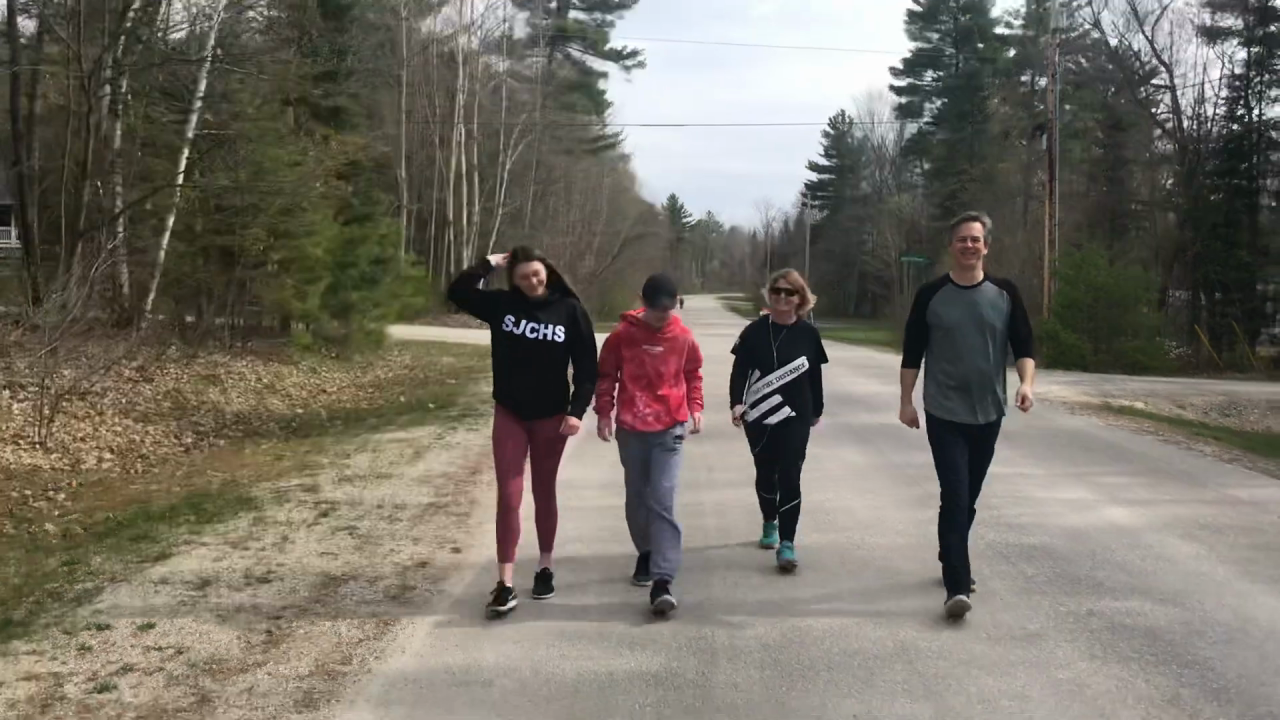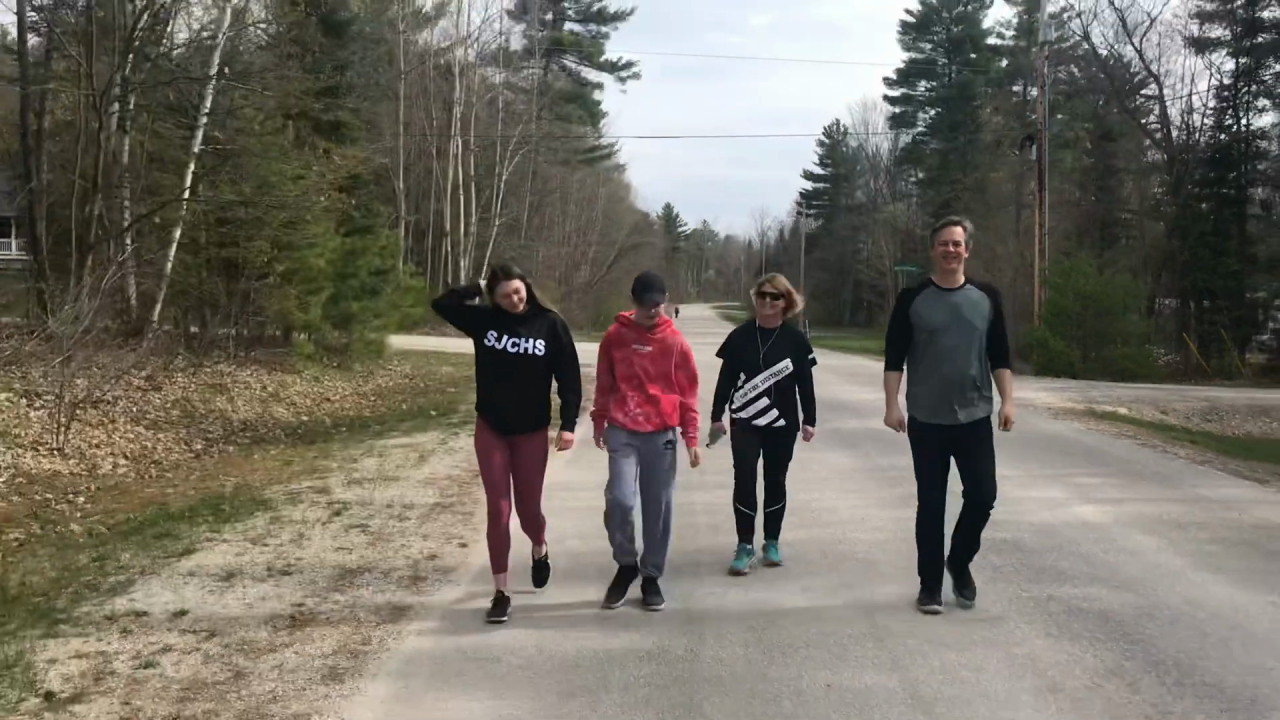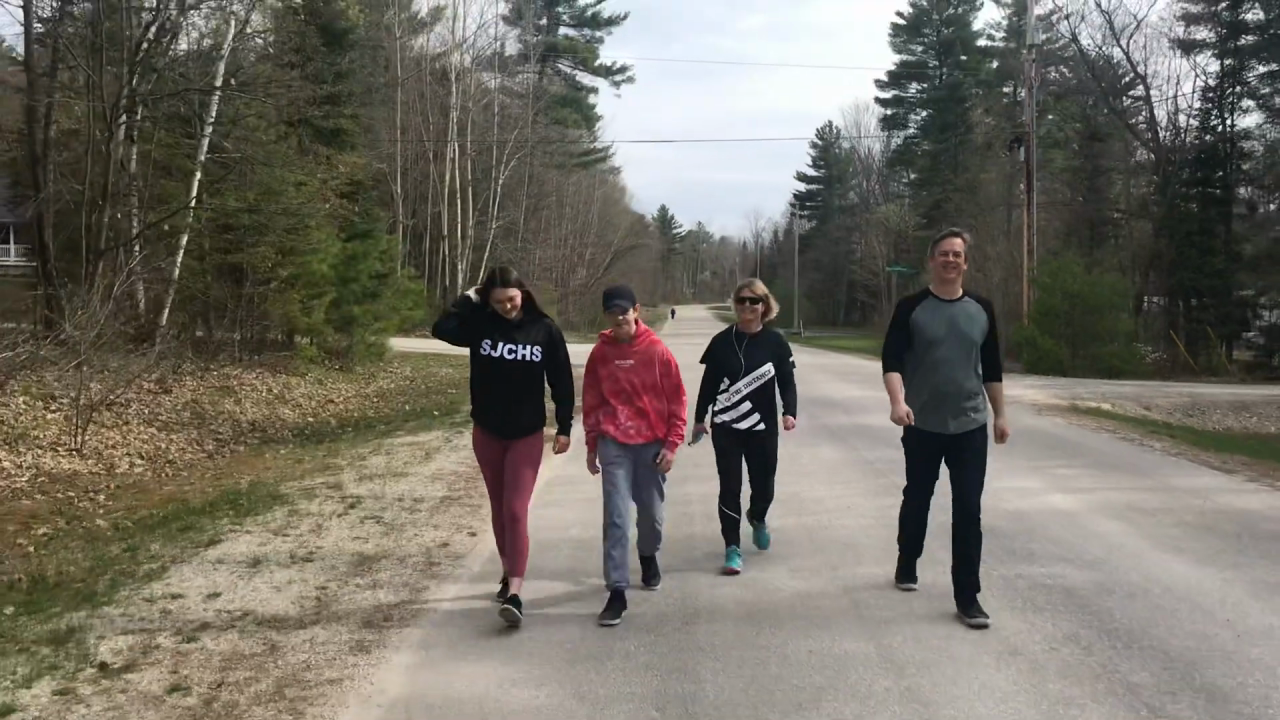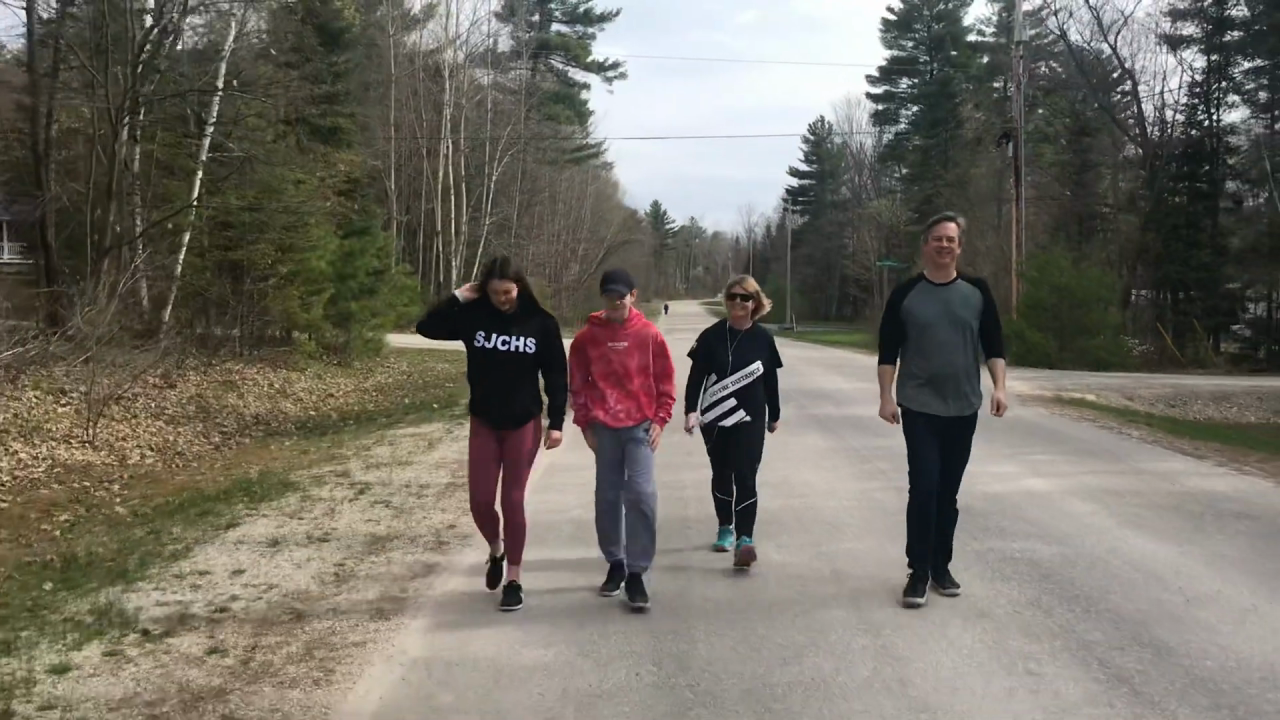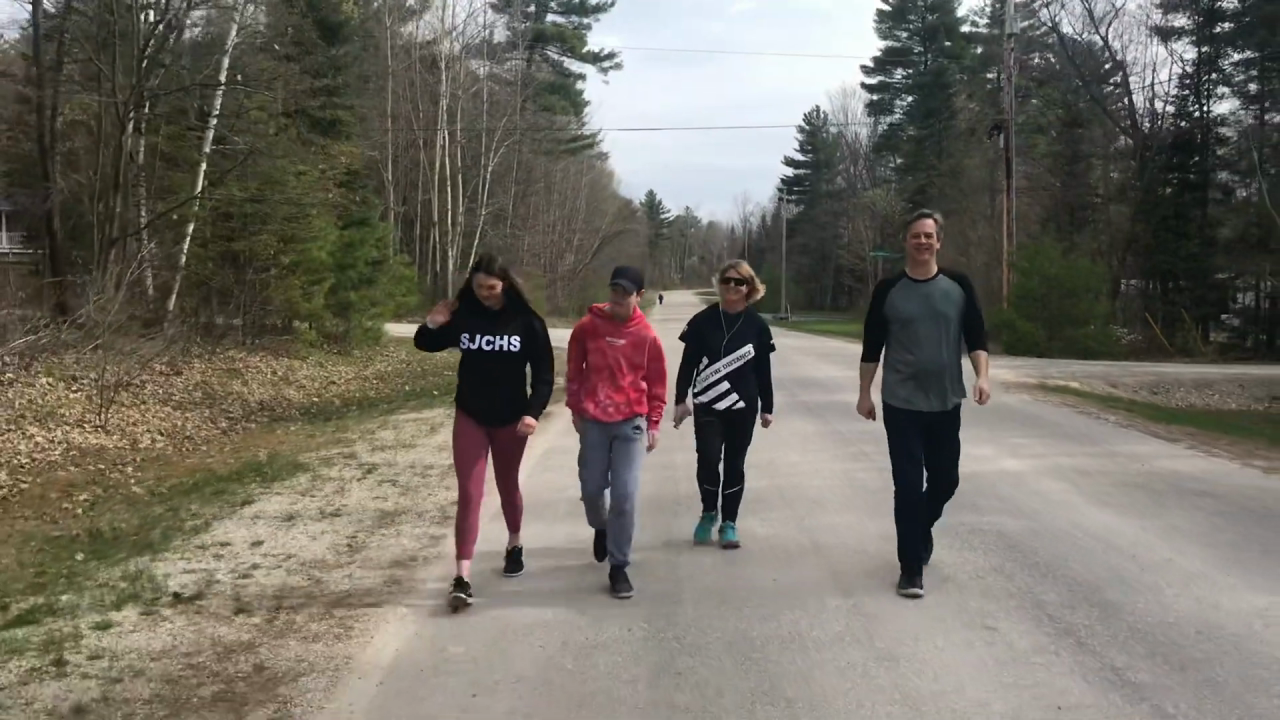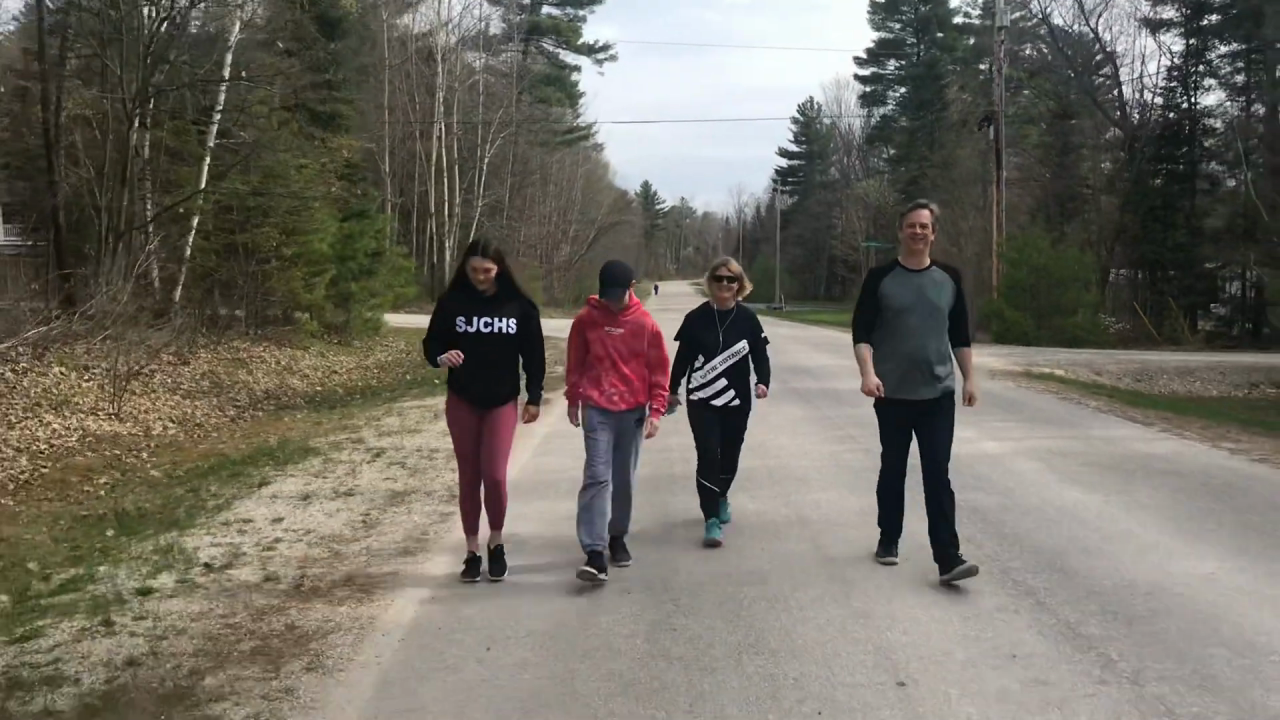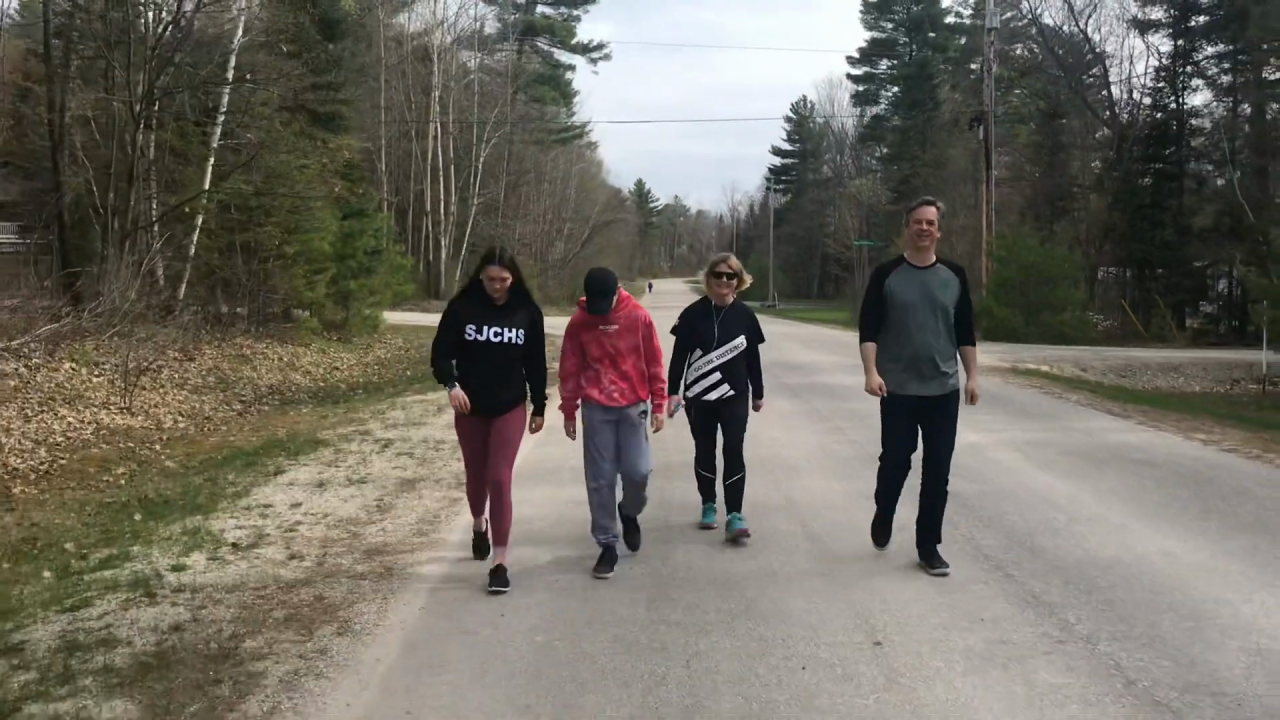
dt=0.3s
person 1, frame 1
left shoulder: (1005, 293)
right shoulder: (931, 295)
left elbow: (1023, 345)
right elbow: (912, 353)
left wrist: (1026, 383)
right wrist: (906, 402)
left hip: (989, 414)
right hip: (944, 414)
left knee: (969, 496)
right knee: (955, 496)
left ankle: (953, 560)
person 1, frame 2
left shoulder: (986, 297)
right shoulder: (912, 298)
left elbow: (1000, 354)
right elbow: (894, 357)
left wrist: (1007, 401)
right wrist: (892, 405)
left hip: (975, 416)
right hip: (927, 418)
left knee: (983, 495)
right knee: (931, 502)
left ankle: (959, 562)
right ankle: (930, 584)
person 1, frame 3
left shoulder: (981, 309)
right shoulder: (911, 308)
left elbow: (992, 367)
right elbow: (892, 360)
left wrist: (1000, 414)
right wrist: (897, 401)
left hip: (971, 425)
right hip: (922, 425)
left knee: (968, 509)
right knee: (917, 497)
left ankle: (967, 596)
right ankle: (908, 562)
person 1, frame 4
left shoulder: (977, 291)
right shoulder: (905, 294)
left elbow: (993, 344)
right elbow: (888, 351)
left wrist: (999, 387)
right wrist: (886, 397)
left hip: (963, 409)
right hip: (919, 407)
left knee: (947, 492)
right knee: (924, 487)
left ankle: (940, 566)
right ankle: (918, 572)
person 1, frame 5
left shoulder: (958, 286)
right shoulder: (888, 290)
left elbow: (976, 337)
right elbow: (872, 347)
left wrist: (982, 376)
right wrist: (864, 394)
left hip: (947, 403)
right hip: (901, 405)
left knee: (945, 479)
right knee: (908, 485)
left ankle: (922, 527)
right ankle: (911, 567)
person 1, frame 6
left shoulder: (949, 278)
right shoulder: (880, 277)
left elbow: (960, 333)
right elbow: (862, 331)
left wrist: (969, 378)
right wrist: (867, 372)
left hip: (939, 392)
right hip: (892, 392)
left knee: (938, 472)
right knee: (893, 468)
left ankle: (947, 557)
right ankle: (889, 537)
person 1, frame 7
left shoulder: (954, 276)
right shoulder: (886, 275)
left elbow: (965, 331)
right elbow: (868, 330)
left wrist: (972, 376)
right wrist: (871, 373)
left hip: (944, 390)
right hip: (898, 389)
left knee: (937, 471)
right knee: (895, 462)
left ankle: (928, 547)
right ankle: (882, 516)
person 2, frame 1
left shoulder: (570, 310)
right shoulder: (501, 305)
left elbow: (587, 366)
right elbow: (456, 293)
left wrist: (577, 410)
left hip: (551, 416)
right hip: (509, 414)
left knee: (543, 492)
right knee: (509, 496)
person 2, frame 2
left shoulder: (550, 324)
right shoulder: (483, 320)
left elbow: (569, 377)
right elbow: (442, 304)
left wrist: (568, 424)
right wrist: (479, 287)
left hip: (533, 431)
right hip: (490, 430)
left knee: (529, 507)
right knee: (498, 509)
left ankle: (539, 551)
right ankle: (501, 591)
person 2, frame 3
left shoulder: (545, 330)
right shoulder: (479, 325)
left elbow: (561, 383)
right elbow: (441, 329)
left wrist: (564, 428)
right wrist: (470, 299)
left hip: (528, 434)
right hip: (486, 432)
left knee: (516, 511)
right knee: (499, 508)
left ankle: (514, 595)
right ankle: (508, 574)
person 2, frame 4
left shoulder: (541, 323)
right shoulder: (473, 316)
left elbow: (556, 376)
right elbow: (426, 327)
left wrist: (556, 423)
right wrist: (457, 298)
left hip: (524, 424)
right hip: (483, 423)
left knee: (513, 500)
right knee: (480, 502)
left ankle: (513, 579)
right ankle: (496, 550)
person 2, frame 5
left shoulder: (527, 321)
right shoulder: (463, 315)
left elbow: (544, 372)
right elbow: (427, 343)
left wrist: (534, 411)
right wrist: (431, 325)
left hip: (510, 419)
right hip: (469, 417)
left knee: (508, 486)
right knee: (469, 494)
left ankle: (514, 544)
right ankle: (462, 578)
person 2, frame 6
left shoulder: (519, 305)
right shoulder: (452, 301)
left elbow: (534, 354)
right elbow: (431, 344)
left wrist: (534, 398)
right wrist: (441, 357)
left hip: (502, 403)
right hip: (461, 401)
left knee: (494, 476)
right knee: (469, 476)
left ankle: (496, 542)
right ankle: (472, 551)
person 2, frame 7
left shoulder: (528, 312)
right shoulder: (461, 307)
left elbow: (536, 363)
right elbow: (441, 354)
left wrist: (538, 408)
right wrist: (452, 386)
left hip: (511, 409)
right hip: (470, 407)
left knee: (500, 482)
right knee: (476, 478)
left ankle: (500, 562)
right ankle: (479, 525)
person 3, frame 1
left shoulder: (683, 339)
right shoulder: (622, 335)
left elbow: (693, 375)
right elbow: (606, 375)
left wrist: (695, 408)
right wrist: (604, 414)
left hip: (670, 430)
right hip: (631, 429)
left knee: (663, 501)
right knee: (638, 498)
right ankle: (645, 550)
person 3, frame 2
left shoulder: (675, 341)
right shoulder: (615, 337)
left elbow: (687, 391)
right elbow: (604, 384)
left wrist: (691, 437)
right wrist: (599, 422)
left hip: (661, 432)
right hip: (621, 430)
left knee: (658, 506)
right knee: (620, 500)
right ankle: (626, 566)
person 3, frame 3
left shoulder: (658, 351)
right shoulder: (599, 354)
left elbow: (676, 399)
right elbow: (592, 403)
left wrist: (672, 443)
right wrist: (592, 446)
left hip: (652, 444)
right hip: (613, 445)
left knee: (650, 510)
right knee: (616, 516)
left ankle: (648, 553)
right ankle: (617, 591)
person 3, frame 4
left shoulder: (649, 334)
right shoulder: (587, 337)
left elbow: (665, 380)
right elbow: (578, 383)
left wrist: (659, 420)
right wrist: (585, 424)
left hip: (640, 425)
right hip: (603, 428)
left knee: (642, 494)
right knee: (608, 498)
left ankle: (636, 574)
right ankle: (615, 563)
person 3, frame 5
left shoulder: (646, 336)
right shoulder: (587, 327)
left elbow: (657, 381)
right elbow: (574, 370)
left wrist: (654, 423)
right wrist: (575, 408)
left hip: (631, 422)
right hip: (592, 421)
left knee: (624, 493)
right knee: (593, 486)
left ankle: (618, 565)
right ankle: (602, 527)
person 3, frame 6
left shoulder: (645, 323)
right shoulder: (586, 320)
left elbow: (659, 369)
right elbow: (575, 363)
left wrist: (657, 410)
right wrist: (573, 400)
left hip: (633, 410)
right hip: (596, 410)
left knee: (624, 478)
right knee: (597, 477)
left ankle: (617, 536)
right ankle: (594, 554)
person 3, frame 7
left shoulder: (638, 317)
right shoulder: (578, 323)
left elbow: (654, 362)
right elbow: (570, 369)
left wrist: (658, 404)
right wrist: (569, 410)
left hip: (634, 406)
right hip: (596, 408)
left knee: (637, 471)
right knee: (600, 477)
left ankle: (629, 512)
right ankle: (607, 545)
person 4, frame 1
left shoulder: (809, 334)
right shoulder: (753, 332)
left elbow: (814, 377)
right elbow: (739, 373)
left wrist: (816, 411)
right wrist: (736, 403)
left hip: (795, 418)
right hip: (759, 418)
left knee: (789, 477)
right knee: (766, 474)
right ankle: (770, 520)
person 4, frame 2
left shoulder: (795, 338)
right shoulder: (740, 336)
left elbow: (805, 383)
right elbow: (726, 379)
left wrist: (809, 420)
right wrist: (717, 416)
left hip: (782, 423)
right hip: (745, 420)
left knee: (775, 481)
right knee: (744, 480)
left ankle: (771, 541)
right ankle: (744, 546)
person 4, frame 3
left shoulder: (775, 342)
right shoulder: (721, 342)
left elbow: (787, 383)
right elbow: (709, 383)
left wrist: (790, 413)
right wrist: (700, 418)
left hip: (763, 426)
right hip: (726, 425)
left knee: (763, 484)
right knee: (730, 485)
left ankle: (758, 519)
right ankle: (732, 547)
person 4, frame 4
left shoulder: (764, 339)
right shoulder: (710, 337)
left elbow: (770, 381)
right elbow: (696, 378)
left wrist: (774, 416)
right wrist: (691, 411)
left hip: (751, 420)
right hip: (715, 419)
left knee: (746, 478)
right knee: (721, 475)
left ankle: (744, 541)
right ankle: (725, 526)
person 4, frame 5
left shoulder: (757, 324)
right shoulder: (703, 320)
left elbow: (763, 368)
right elbow: (688, 362)
left wrist: (767, 408)
right wrist: (681, 400)
left hip: (743, 406)
right hip: (708, 404)
left knee: (735, 464)
right knee: (708, 460)
left ankle: (728, 524)
right ankle: (708, 513)
person 4, frame 6
left shoulder: (748, 318)
right shoulder: (696, 318)
left elbow: (760, 356)
right elbow: (683, 357)
left wrist: (762, 382)
right wrist: (672, 390)
left hip: (737, 400)
right hip: (702, 401)
left knee: (730, 455)
right knee: (708, 457)
left ankle: (721, 497)
right ankle: (712, 521)
person 4, frame 7
left shoulder: (745, 315)
right shoulder: (693, 314)
left elbow: (753, 357)
right elbow: (679, 354)
left wrist: (758, 393)
right wrist: (674, 389)
left hip: (734, 395)
right hip: (699, 395)
left knee: (734, 451)
right knee: (705, 451)
left ankle: (734, 516)
right ankle: (708, 504)
